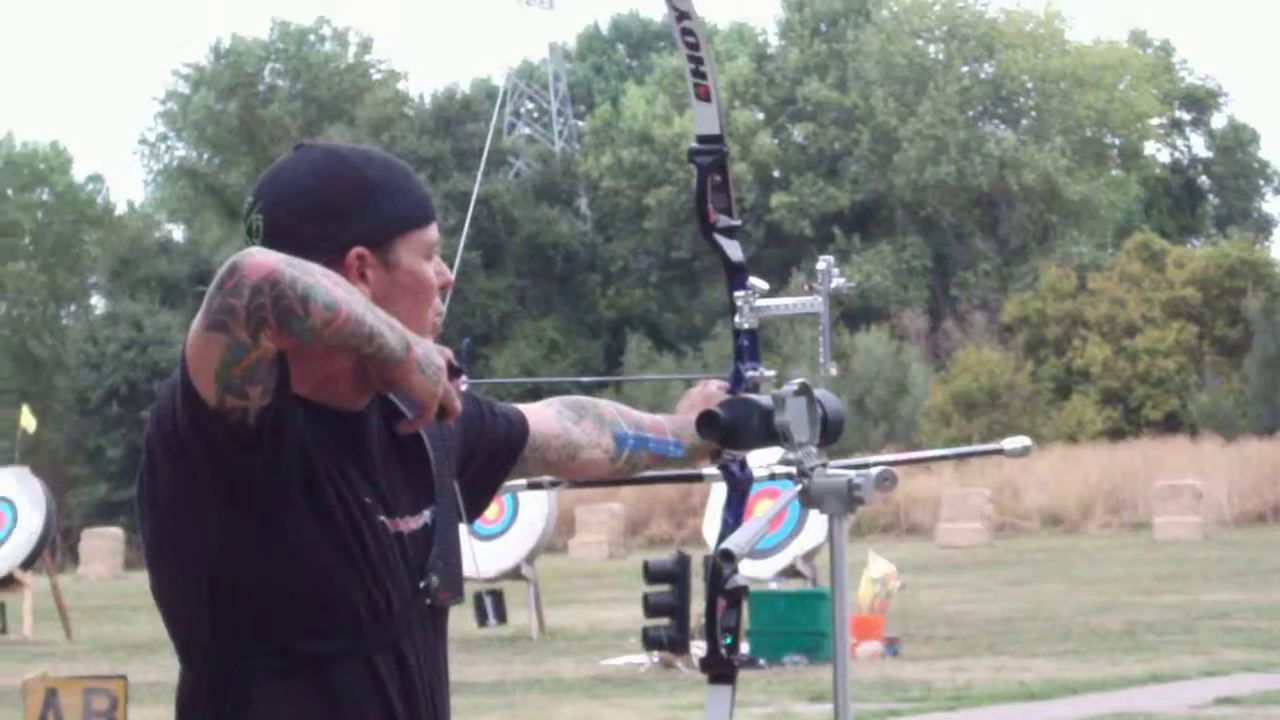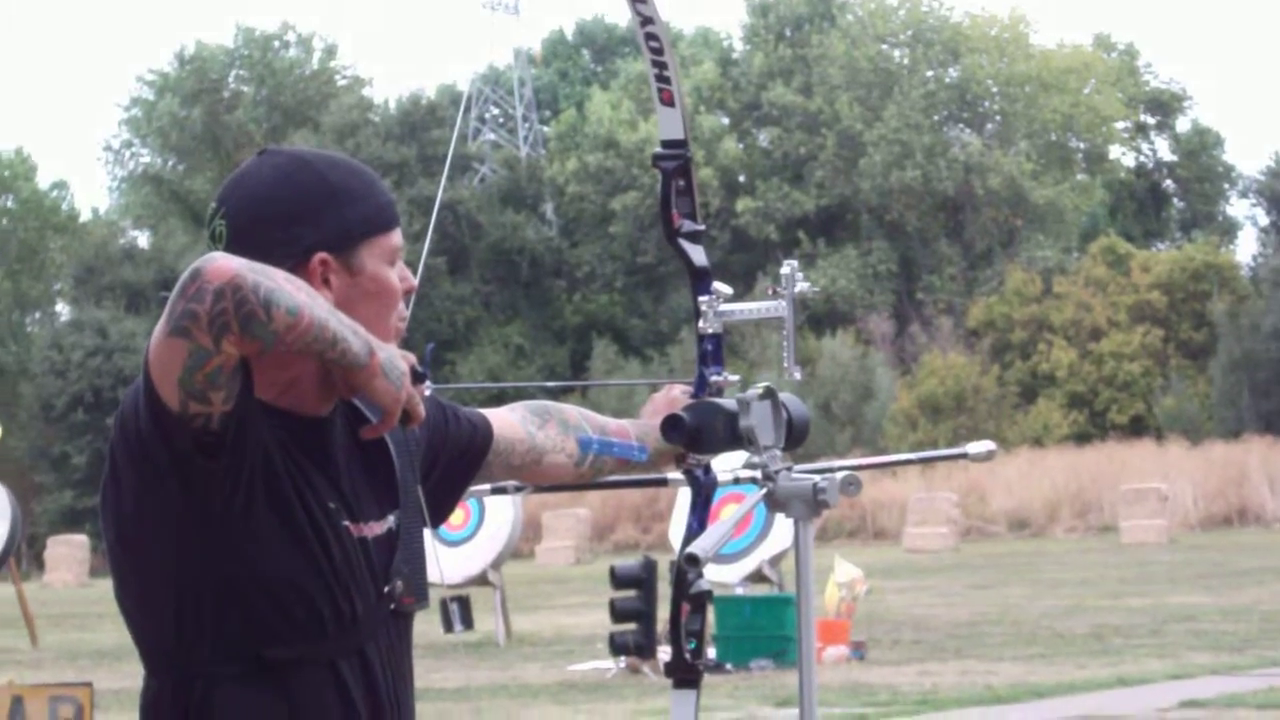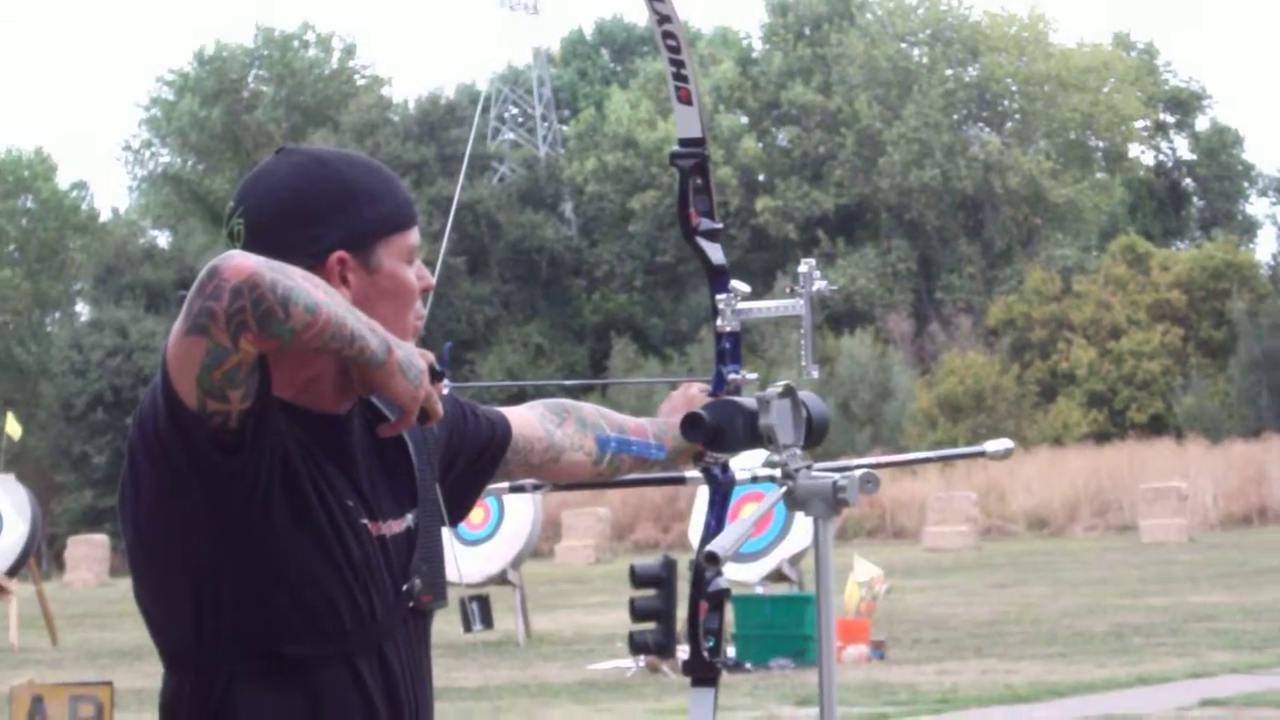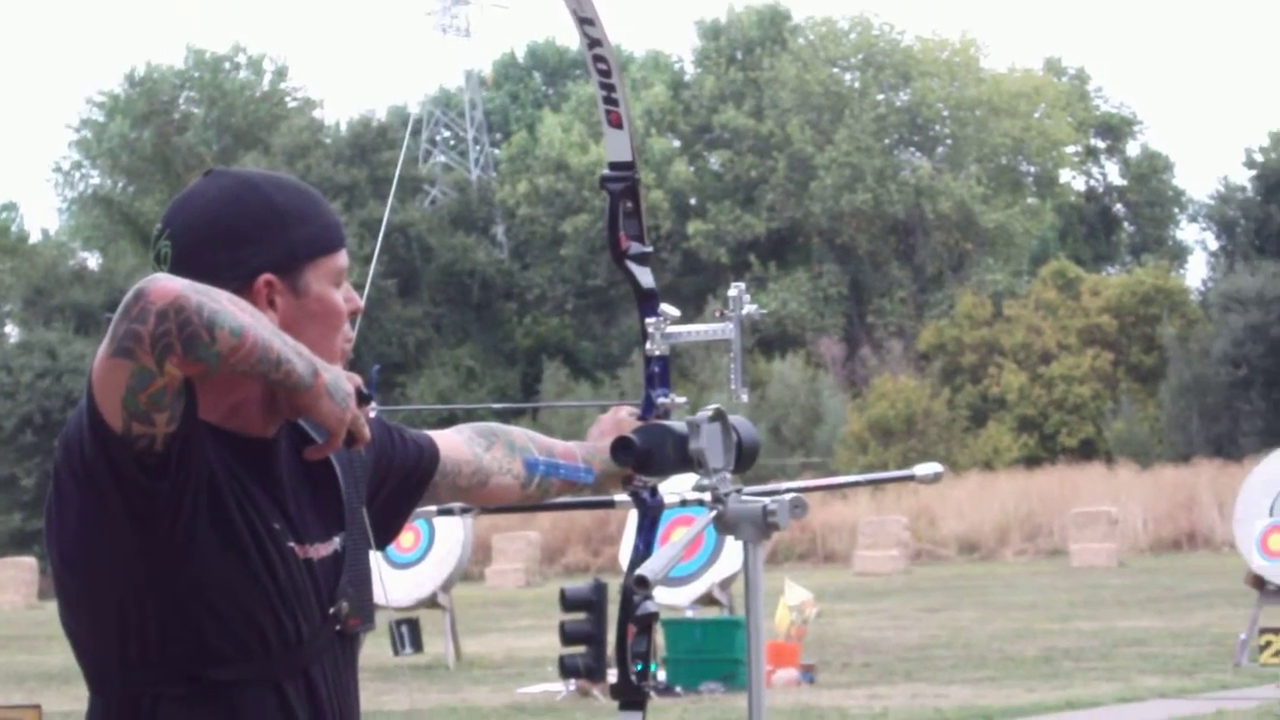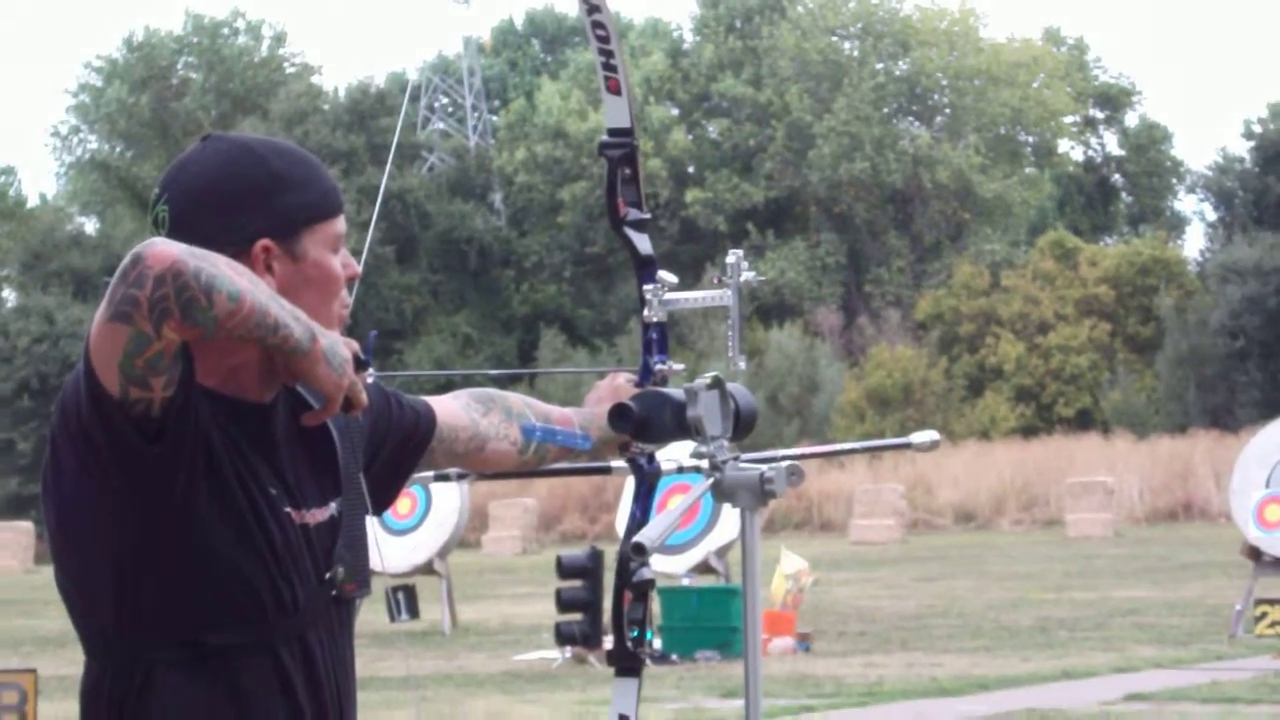
dt=0.5s
person 1, frame 1
left shoulder: (423, 421)
right shoulder: (235, 425)
left elbow: (566, 432)
right elbow: (254, 281)
left wrist: (683, 432)
right wrist: (398, 351)
person 1, frame 2
left shoulder: (387, 427)
right shoulder: (192, 430)
left elbow: (530, 437)
right elbow: (218, 284)
left wrist: (647, 434)
right wrist: (361, 354)
person 1, frame 3
left shoulder: (404, 426)
right shoulder: (210, 428)
left elbow: (548, 435)
right elbow: (235, 283)
left wrist: (667, 434)
right wrist: (379, 352)
person 1, frame 4
left shoulder: (330, 447)
right shoulder: (135, 451)
left elbow: (477, 457)
right elbow: (160, 306)
left wrist: (593, 458)
right wrist: (305, 376)
person 1, frame 5
left shoulder: (328, 410)
right shoulder: (124, 415)
left elbow: (476, 424)
right elbow: (158, 269)
left wrist: (590, 424)
right wrist: (302, 340)
